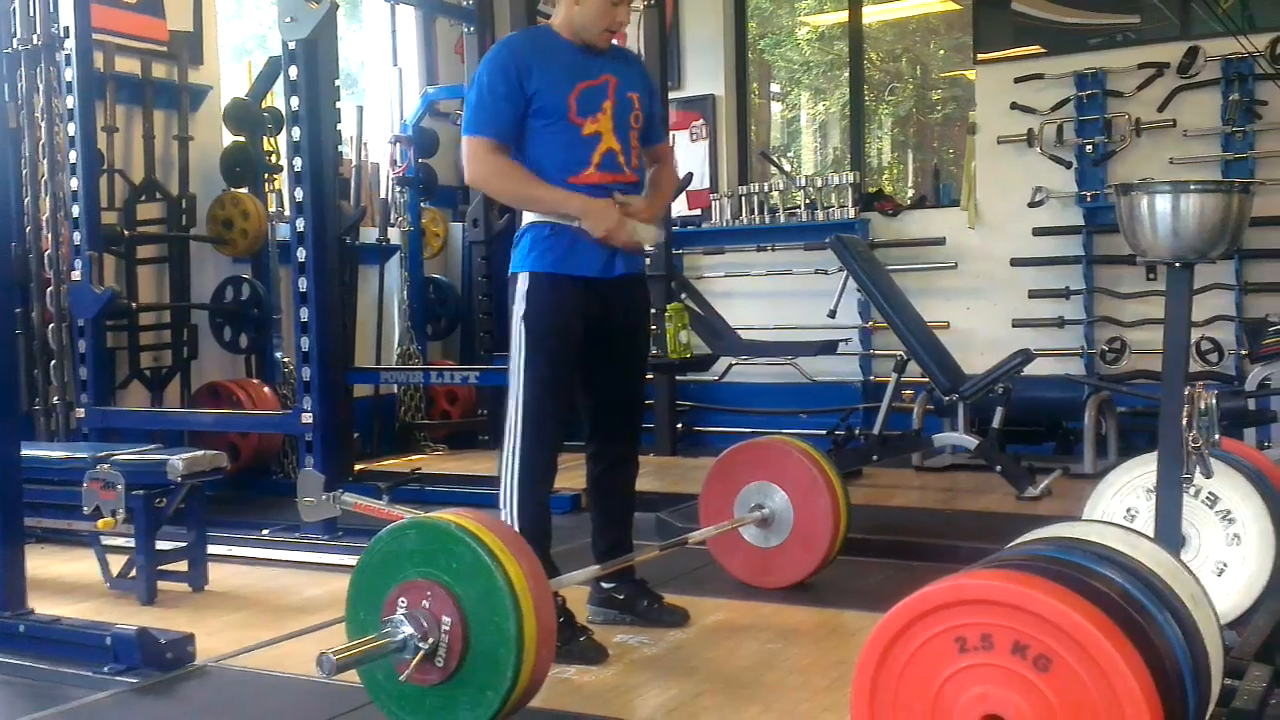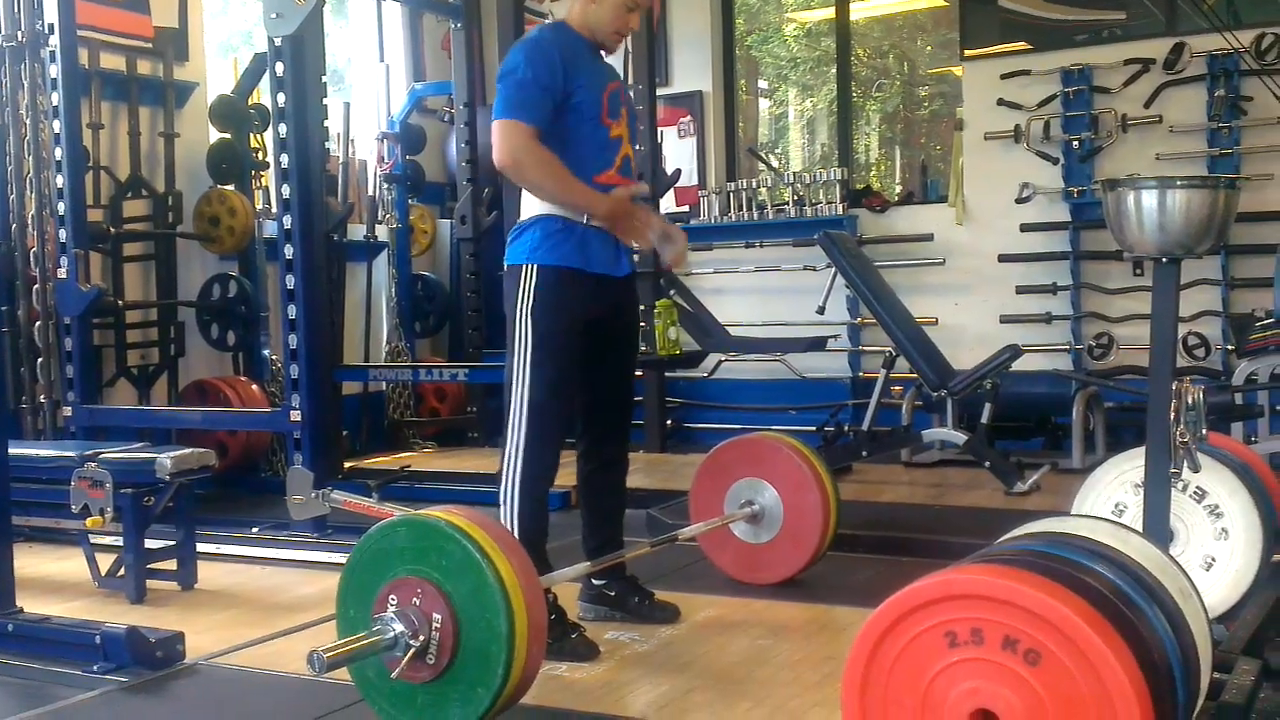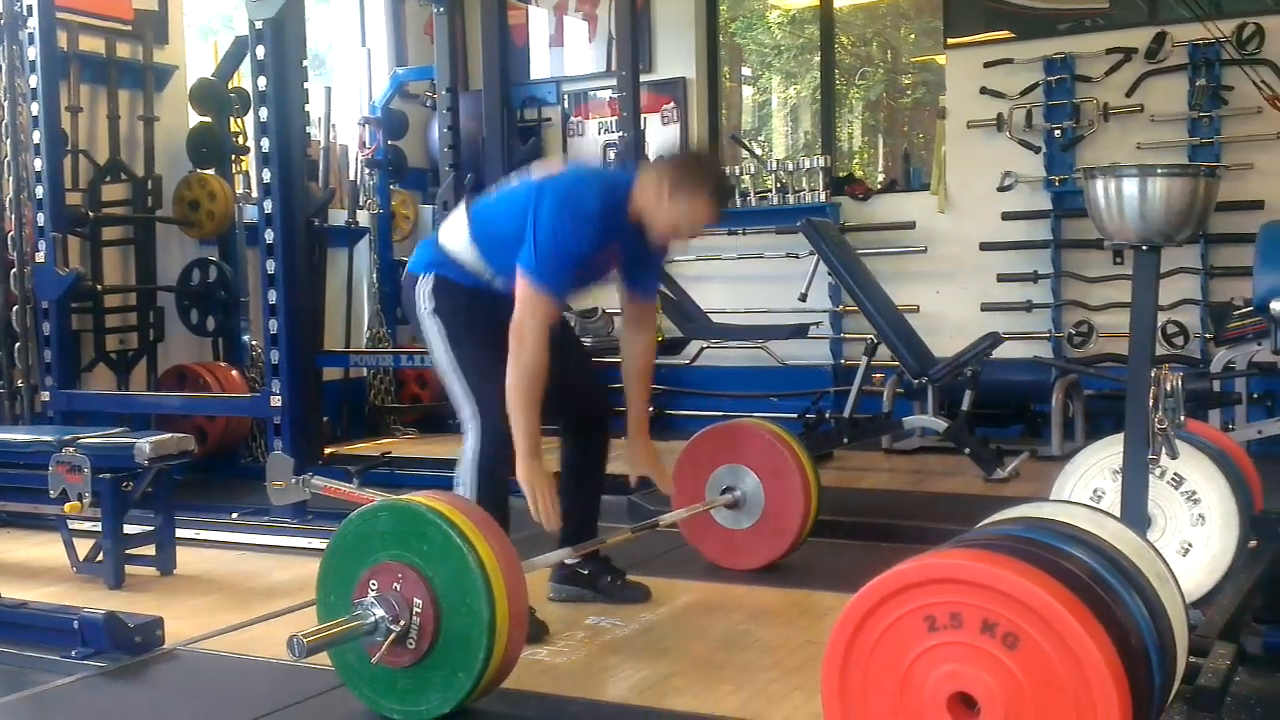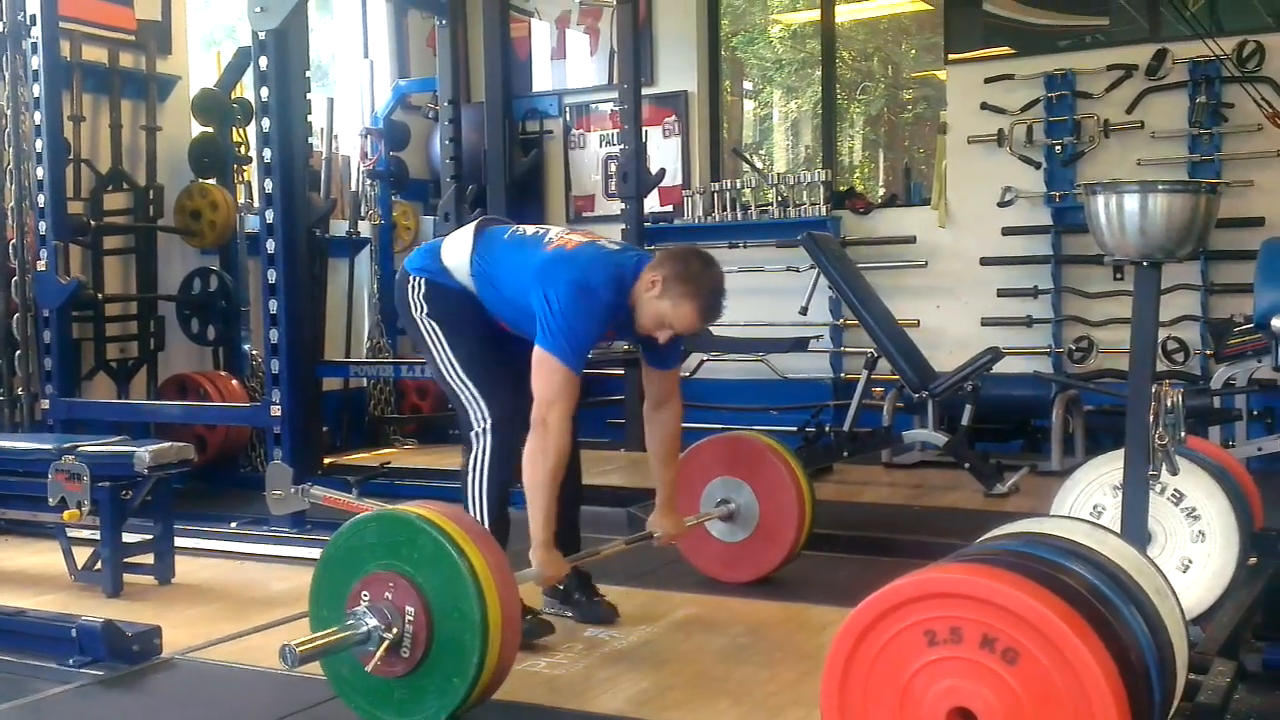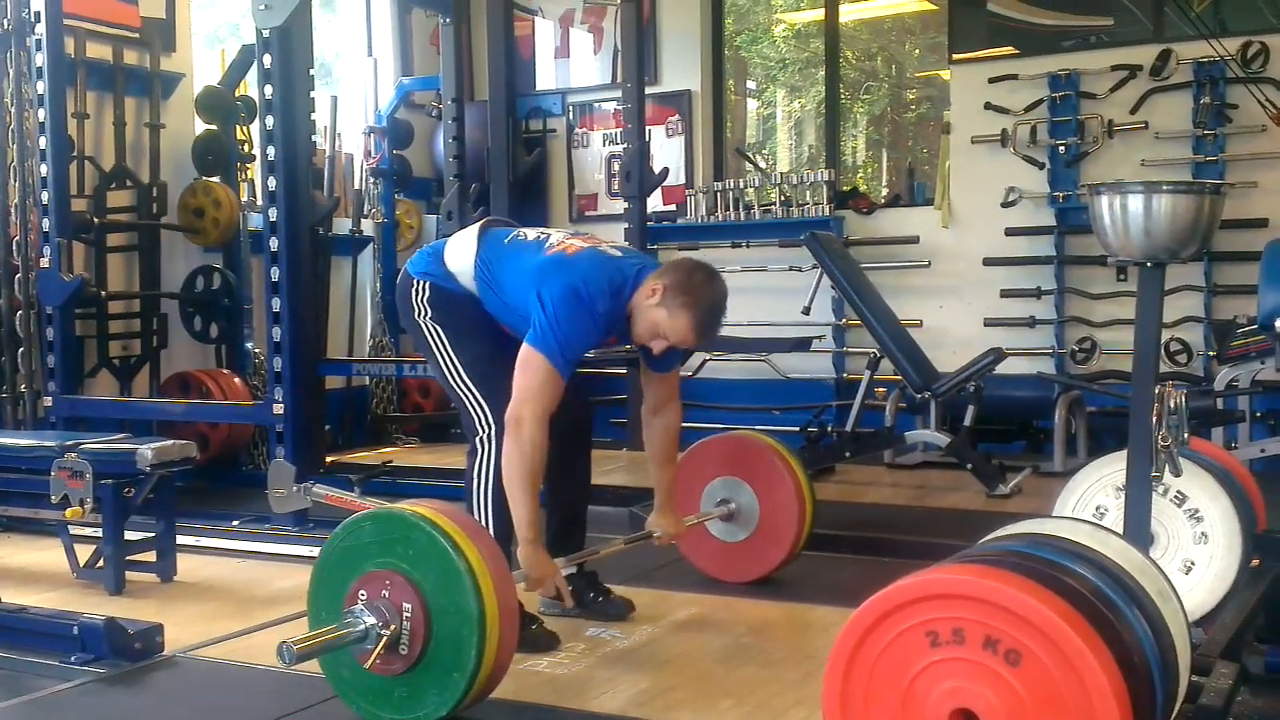
dt=0.7s
person 1, frame 1
left shoulder: (632, 71)
right shoulder: (517, 57)
left elbow: (661, 162)
right elbow: (480, 164)
left wrist: (649, 209)
right wrist: (583, 211)
left hip: (623, 272)
right hip: (551, 269)
left knee: (619, 431)
right knee: (535, 436)
left ankle: (615, 584)
person 1, frame 2
left shoulder: (605, 73)
right elbow: (511, 152)
left wrist: (640, 217)
right wrist: (603, 207)
left hip: (611, 268)
right hip: (551, 264)
left knee: (609, 431)
right knee: (539, 432)
left ankle: (605, 580)
person 1, frame 3
left shoulder: (645, 224)
right shoulder: (576, 207)
left elbow: (637, 328)
right elbow: (527, 337)
left wrist: (640, 437)
right wrist: (528, 461)
left hip: (510, 293)
right hip: (448, 283)
left knee: (588, 404)
right knee: (491, 419)
left ankle: (576, 562)
person 1, frame 4
left shoulder: (658, 297)
right shoulder: (581, 292)
left elbow: (663, 403)
right elbow: (547, 421)
left wrist: (665, 506)
right wrist: (541, 545)
left hip: (497, 298)
right hip: (439, 286)
left knee: (563, 423)
right knee: (498, 422)
left ankle: (565, 580)
person 1, frame 5
left shoulder: (668, 304)
right shoulder: (578, 299)
left elbow: (661, 408)
right elbow: (524, 421)
left wrist: (664, 506)
right wrist: (530, 546)
left hip: (500, 297)
right hip: (442, 288)
left knee: (572, 420)
right knee: (497, 425)
left ankle: (568, 578)
